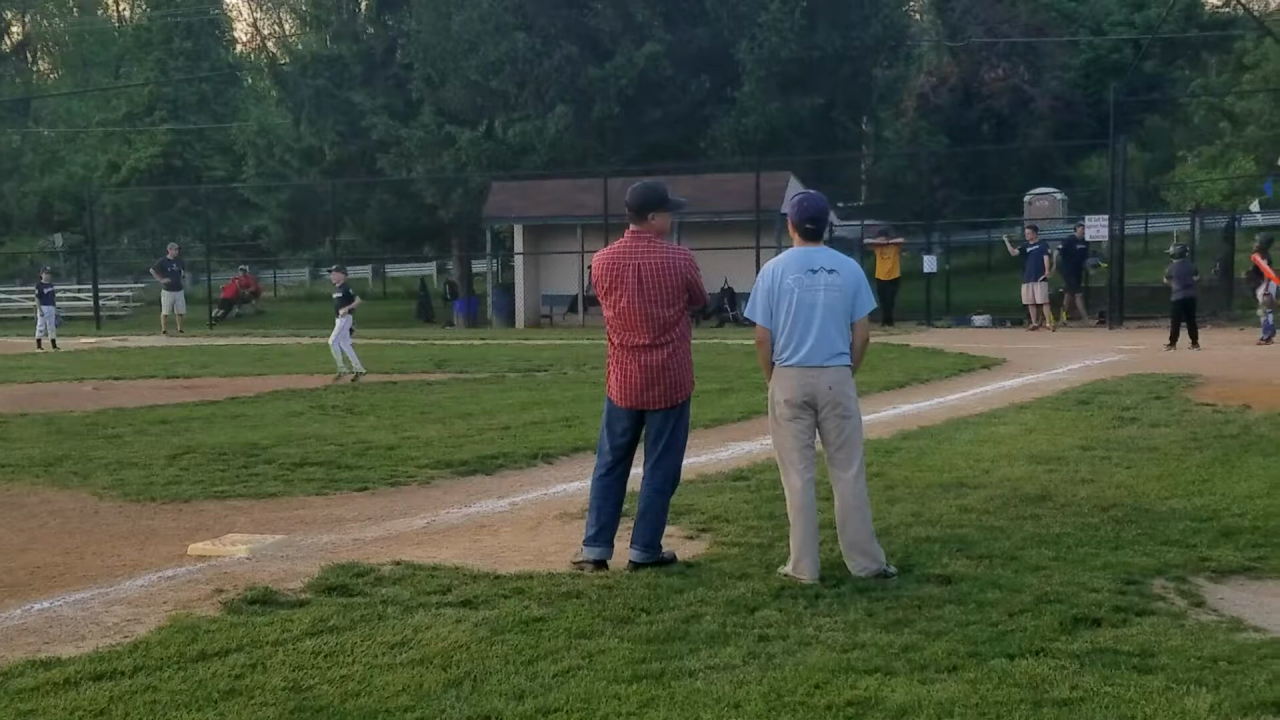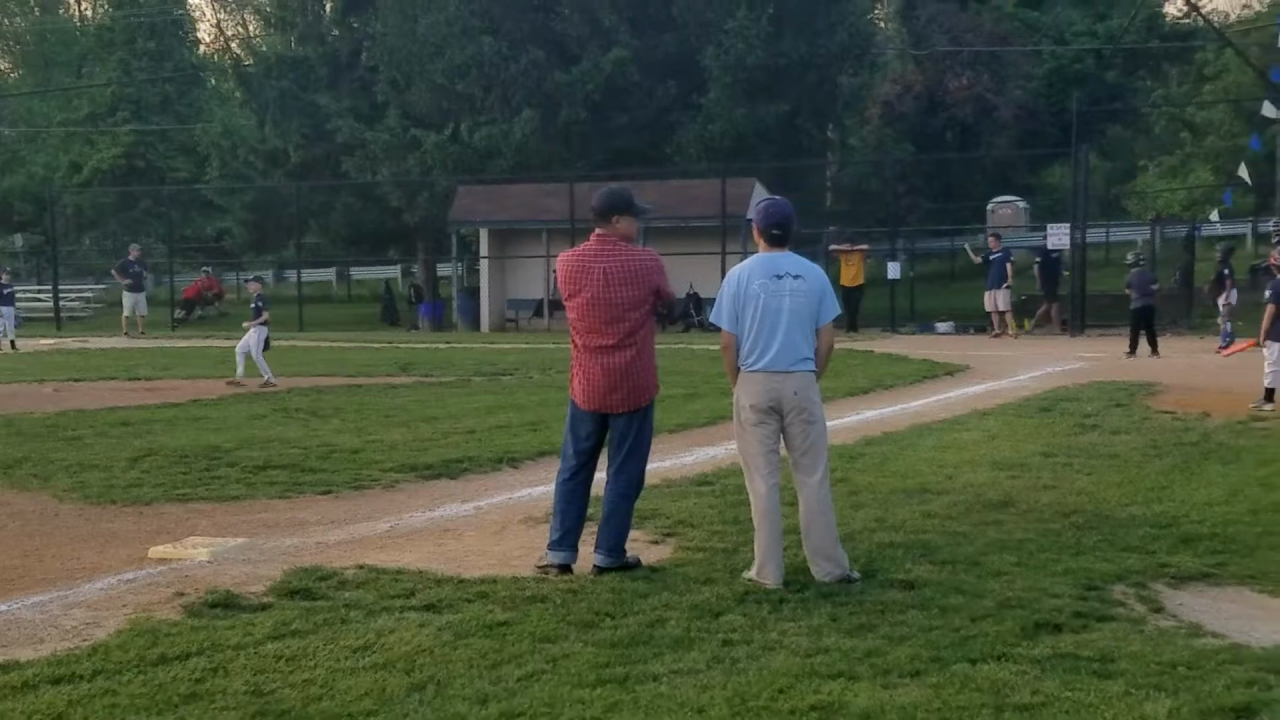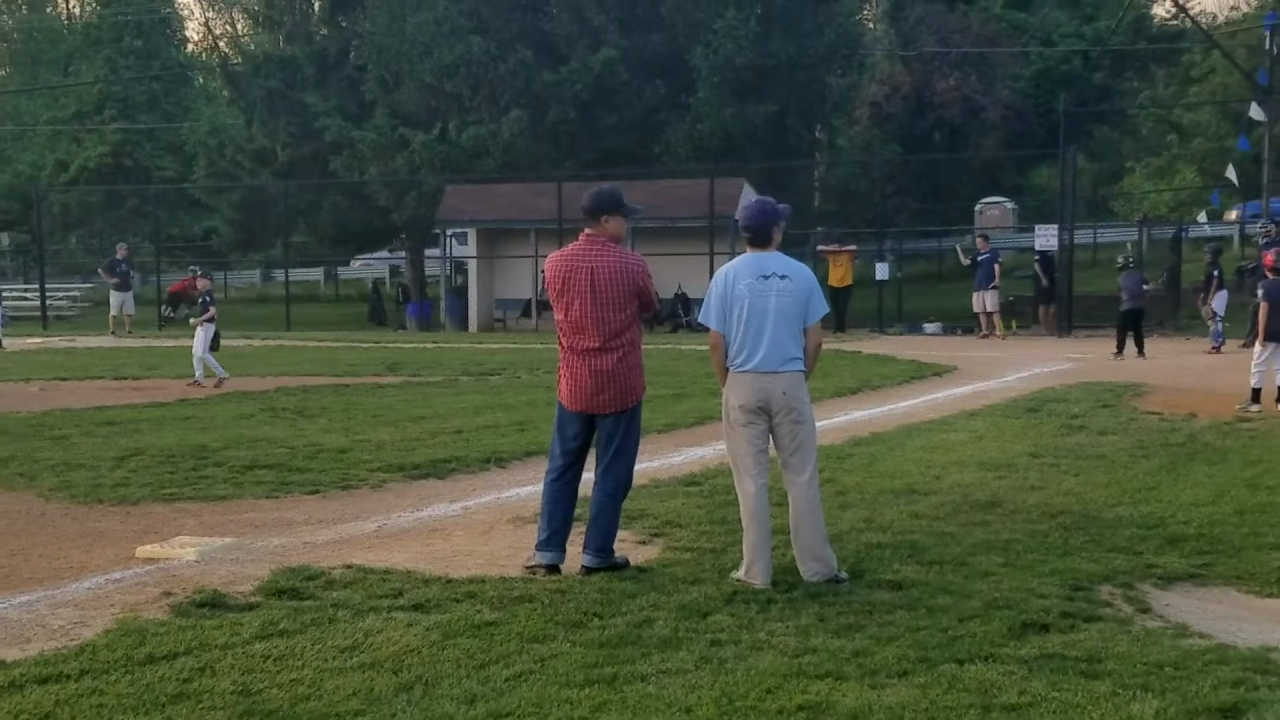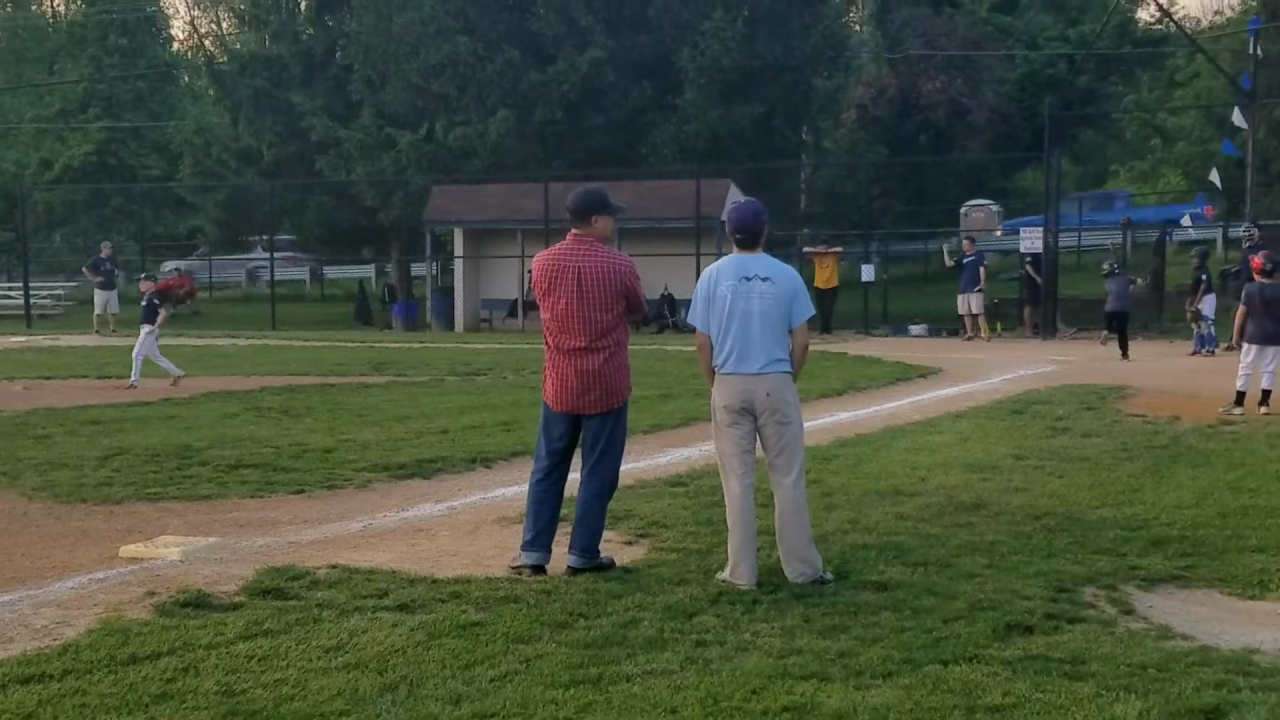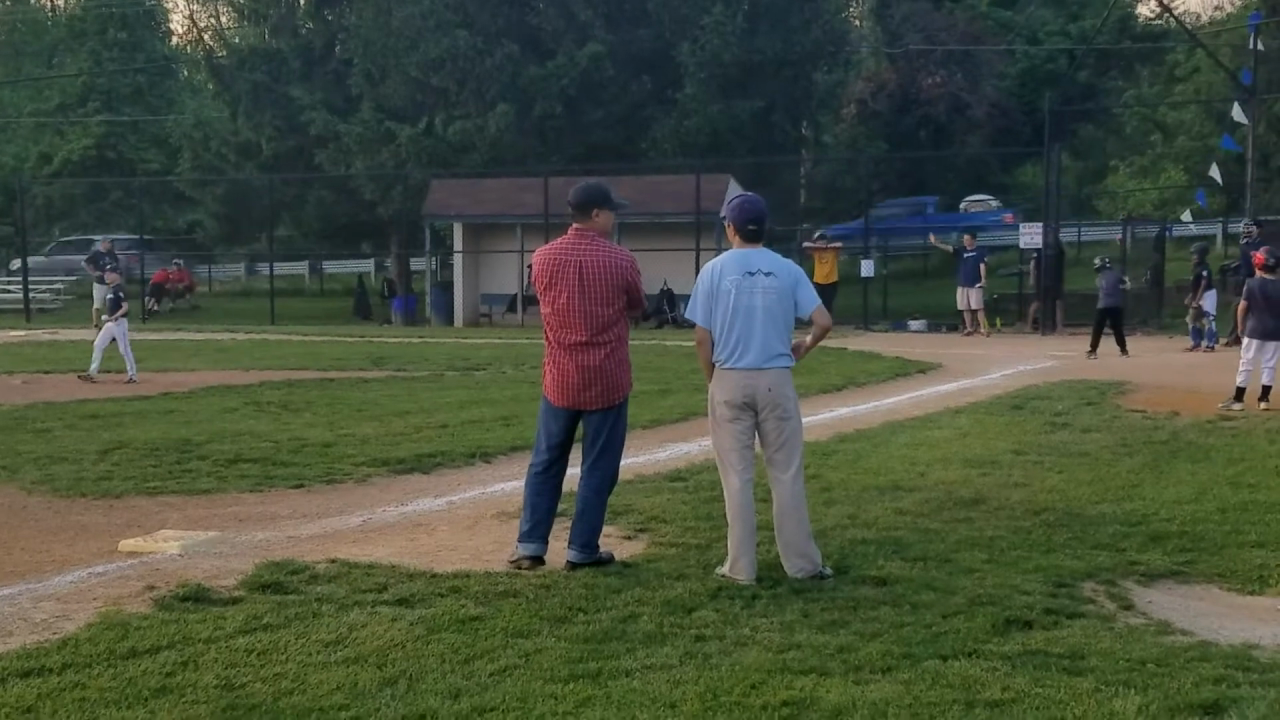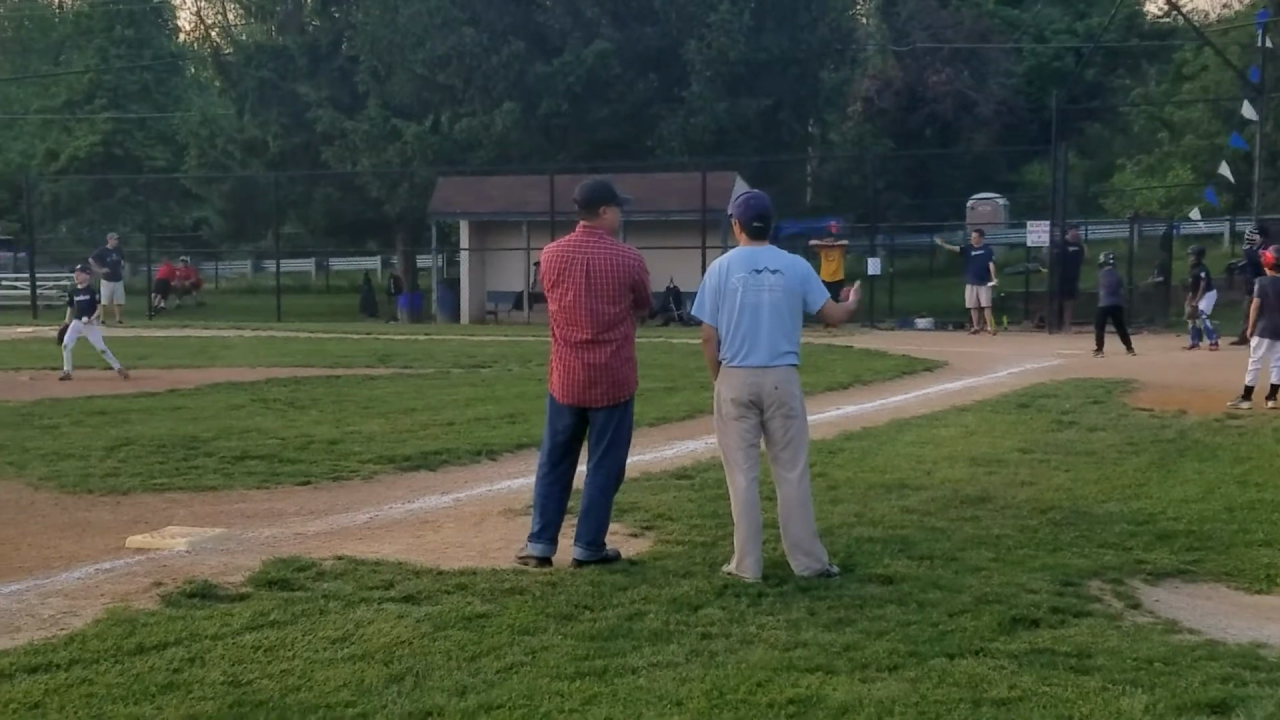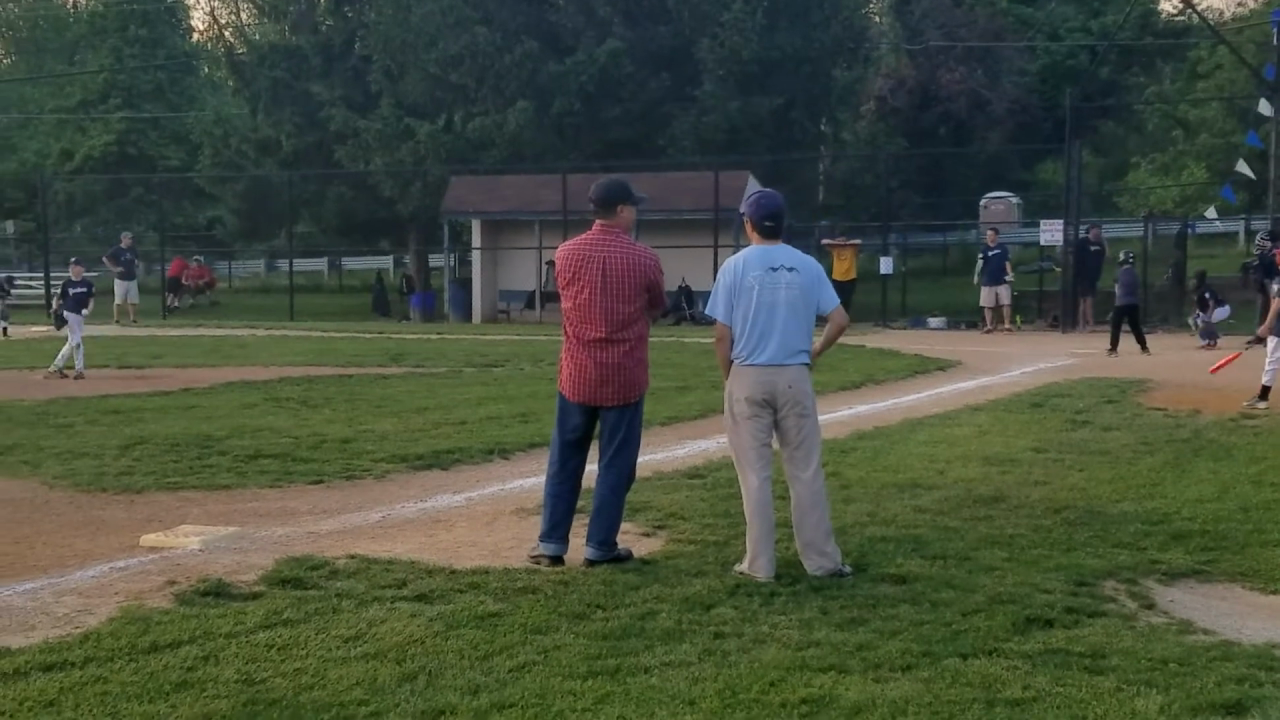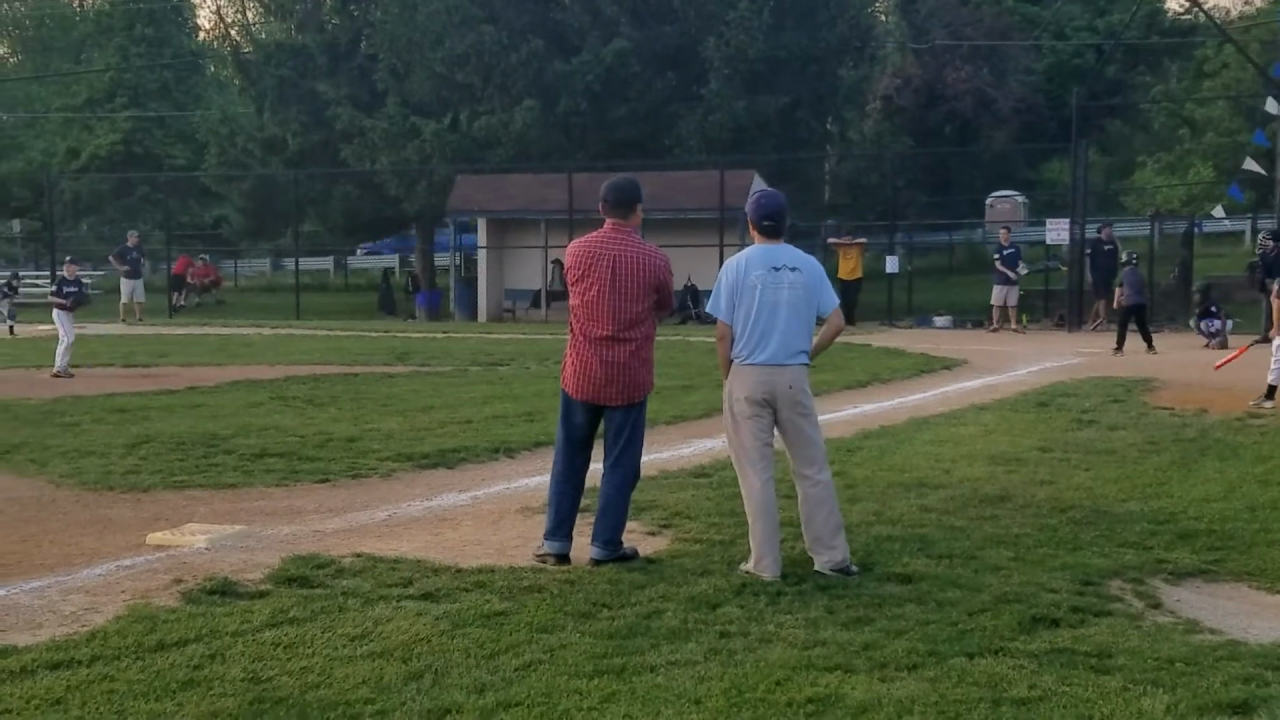
dt=0.3s
person 1, frame 1
left shoulder: (774, 269)
right shoulder: (849, 268)
left elbow: (763, 337)
right elbow: (861, 334)
left wrist: (773, 379)
right wrist: (847, 374)
left hip: (789, 380)
right hip: (836, 379)
left knee: (798, 475)
right knee: (848, 473)
left ankle: (804, 565)
right ankle: (865, 561)
person 1, frame 2
left shoulder: (740, 275)
right shoulder: (813, 274)
left elbow: (728, 342)
right elbow: (826, 340)
left wrist: (737, 385)
left hip: (754, 386)
right hip: (801, 384)
left knee: (763, 480)
right knee: (813, 478)
left ankle: (768, 570)
right ankle: (829, 567)
person 1, frame 3
left shoulder: (728, 275)
right shoulder: (801, 274)
left elbow: (717, 342)
right elbow: (814, 339)
left wrist: (727, 385)
left hip: (743, 385)
right hip: (790, 384)
left knee: (751, 480)
right knee: (802, 478)
left ankle: (756, 570)
right ankle: (817, 566)
person 1, frame 4
left shoulder: (713, 275)
right shoulder: (786, 275)
left elbow: (703, 342)
right elbow: (801, 341)
left wrist: (715, 385)
right wrist: (788, 380)
left hip: (729, 387)
right hip: (776, 386)
left knee: (737, 482)
right knee: (788, 479)
left ankle: (741, 571)
right ankle: (802, 568)
person 1, frame 5
left shoulder: (714, 270)
right shoulder: (788, 270)
left elbow: (703, 338)
right elbow: (823, 322)
left wrist: (713, 381)
right wrist: (804, 346)
left hip: (729, 382)
right hip: (776, 381)
left knee: (737, 477)
right knee: (787, 475)
left ankle: (741, 566)
right ankle: (802, 563)
person 1, frame 6
left shoulder: (721, 268)
right shoulder: (795, 266)
left elbow: (709, 336)
right elbow: (834, 315)
left wrist: (718, 378)
right wrist: (850, 304)
left hip: (736, 379)
right hip: (782, 379)
left knee: (743, 475)
right knee: (793, 473)
left ankle: (748, 564)
right ankle: (807, 560)
person 1, frame 7
left shoulder: (735, 266)
right shoulder: (808, 266)
left elbow: (723, 335)
right elbow: (839, 320)
left wrist: (729, 378)
right wrist: (816, 351)
left hip: (747, 379)
right hip: (795, 378)
left knee: (755, 474)
right knee: (806, 472)
left ankle: (759, 564)
right ankle: (821, 560)
person 1, frame 8
left shoulder: (737, 266)
right shoulder: (809, 265)
left elbow: (724, 333)
right elbow: (836, 324)
left wrist: (728, 378)
right wrist: (806, 356)
left hip: (748, 378)
right hip: (793, 378)
left knee: (756, 473)
right knee: (813, 469)
left ankle: (765, 563)
right ankle: (831, 556)
person 2, frame 1
left shoulder: (602, 261)
right shoulder: (679, 259)
right elbow: (699, 302)
left hip: (623, 380)
right hip: (669, 379)
left knee: (610, 464)
right knee: (661, 468)
left ankle: (595, 549)
right ankle: (644, 551)
person 2, frame 2
left shoulder: (567, 263)
right shoulder: (645, 262)
right elbow: (666, 299)
left hip: (586, 383)
right hip: (633, 383)
left knee: (574, 469)
right knee: (624, 472)
left ankle: (559, 553)
right ankle: (609, 555)
person 2, frame 3
left shoulder: (555, 263)
right shoulder: (632, 265)
right elbow: (649, 310)
left hip: (574, 383)
right hip: (620, 383)
left knee: (561, 469)
right knee: (612, 473)
left ankle: (548, 553)
right ankle: (596, 555)
person 2, frame 4
left shoulder: (542, 263)
right shoulder: (619, 265)
right elbow: (637, 311)
left hip: (559, 383)
right hip: (606, 383)
left knee: (547, 470)
right knee: (598, 473)
left ankle: (533, 553)
right ankle: (582, 556)
person 2, frame 5
left shoulder: (543, 257)
right shoulder: (621, 260)
right elbow: (637, 308)
left hip: (560, 378)
right hip: (606, 379)
left knee: (545, 463)
right knee: (598, 467)
left ankle: (530, 546)
right ankle: (582, 550)
person 2, frame 6
left shoulder: (551, 255)
right shoulder: (629, 258)
right elbow: (643, 309)
left hip: (566, 375)
right hip: (613, 376)
left knee: (554, 462)
right knee: (605, 465)
left ankle: (540, 545)
right ankle: (588, 548)
person 2, frame 7
left shoulder: (566, 253)
right shoulder: (645, 259)
right elbow: (657, 309)
left hip: (577, 374)
right hip: (624, 376)
left knee: (564, 461)
right knee: (616, 464)
left ankle: (551, 544)
right ankle: (600, 547)
person 2, frame 8
left shoulder: (576, 251)
right shoulder: (655, 259)
right elbow: (665, 310)
left hip: (581, 372)
right hip: (629, 375)
left knee: (569, 460)
right knee: (620, 463)
left ankle: (555, 543)
right ankle: (605, 546)
